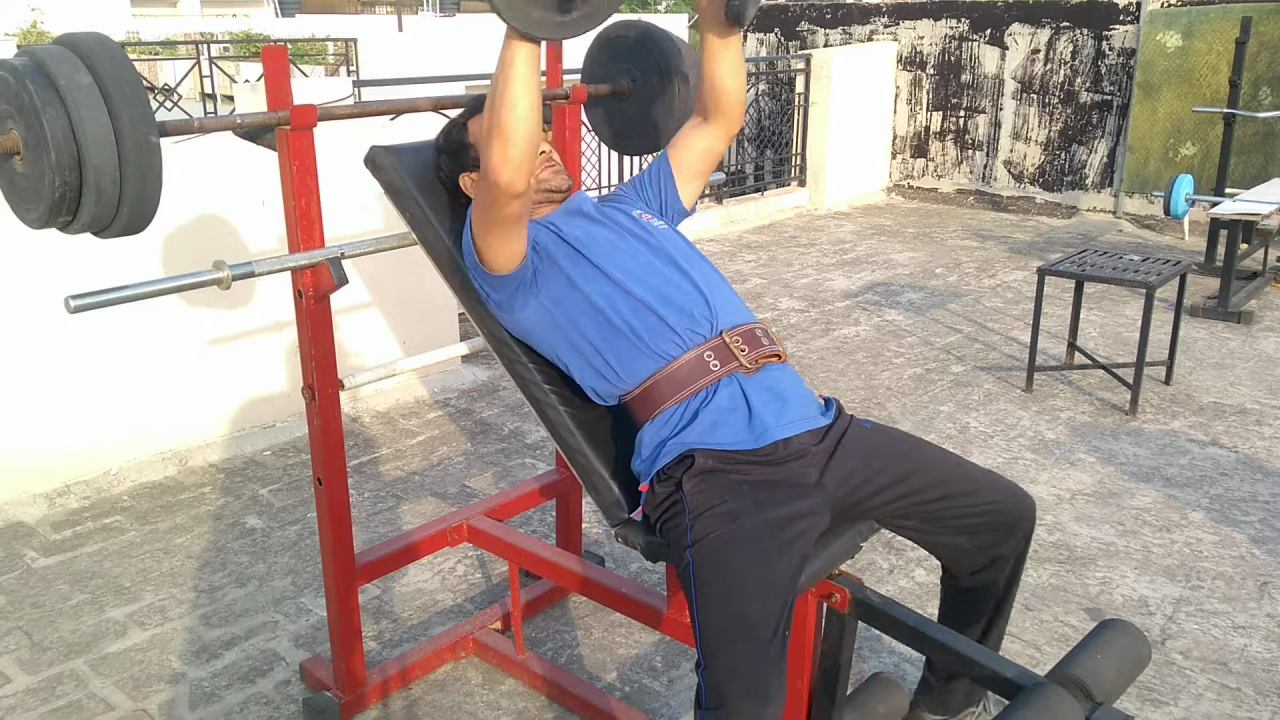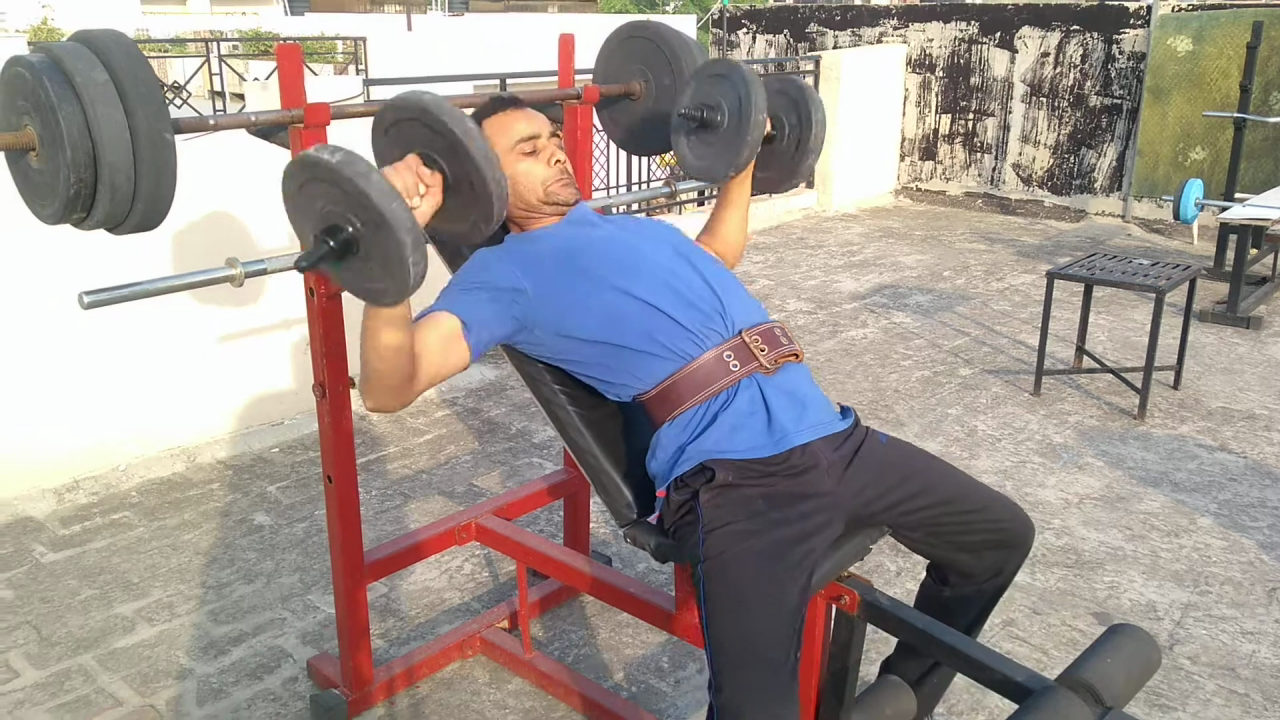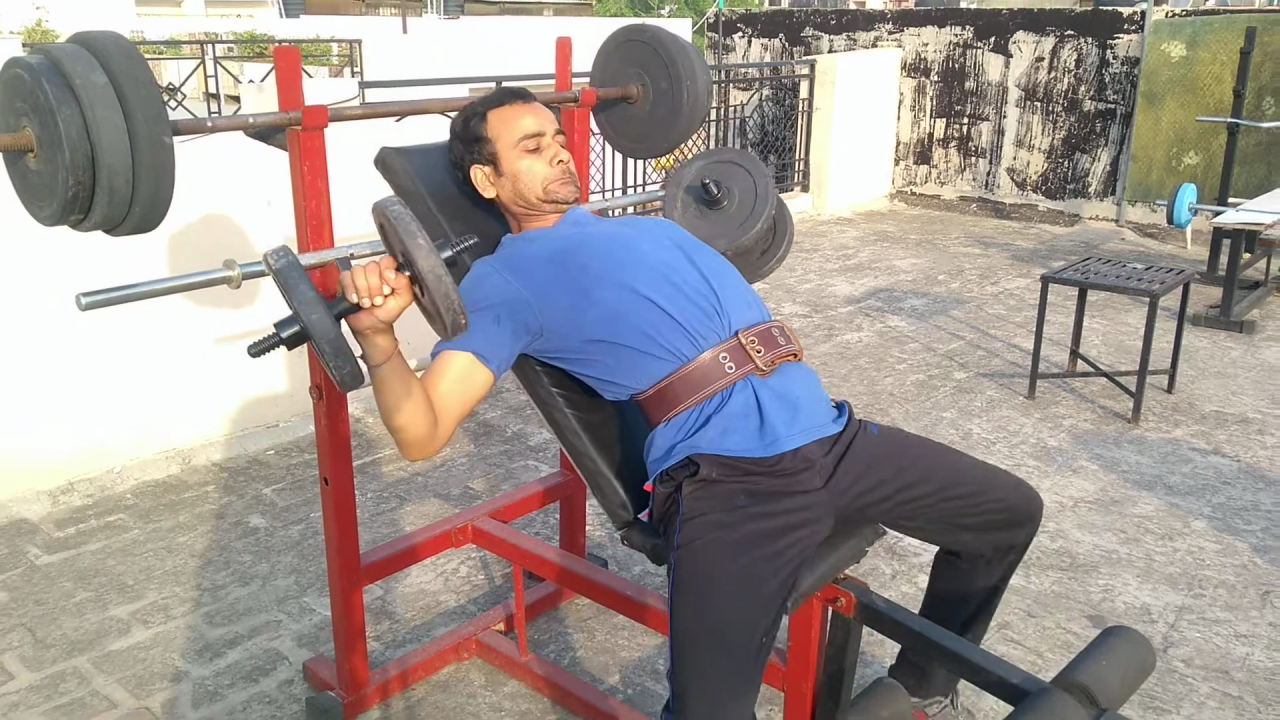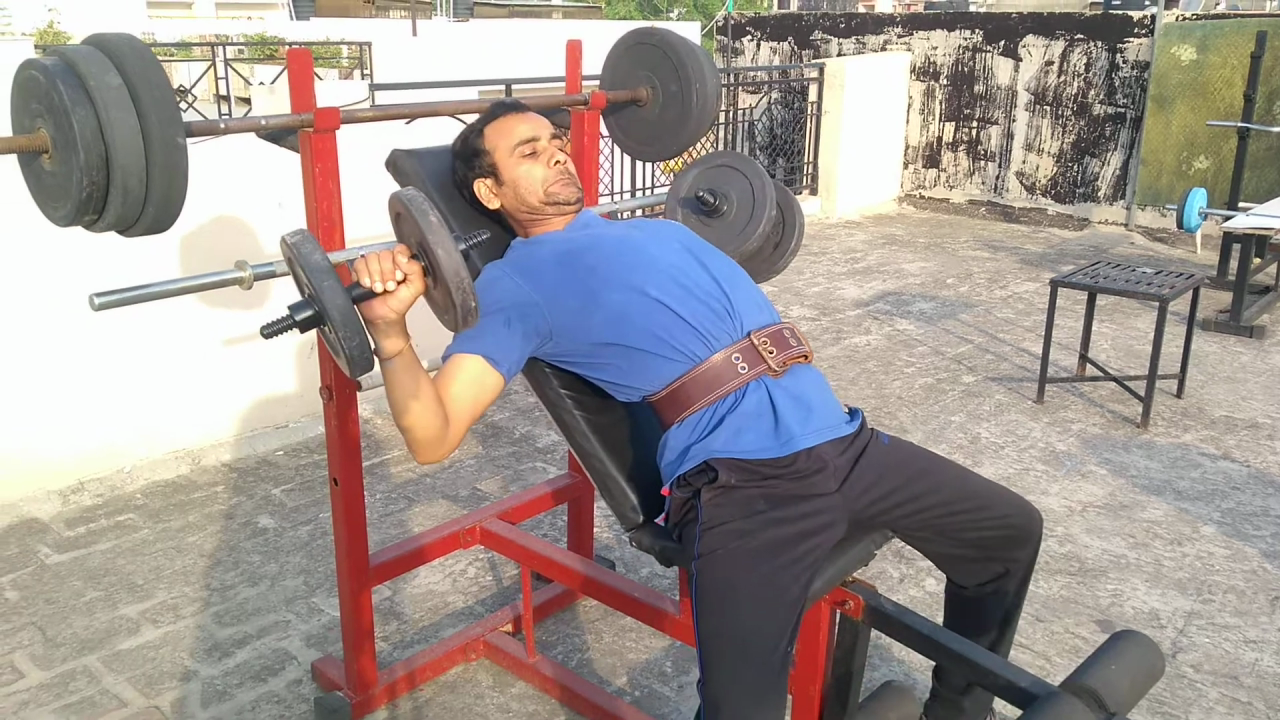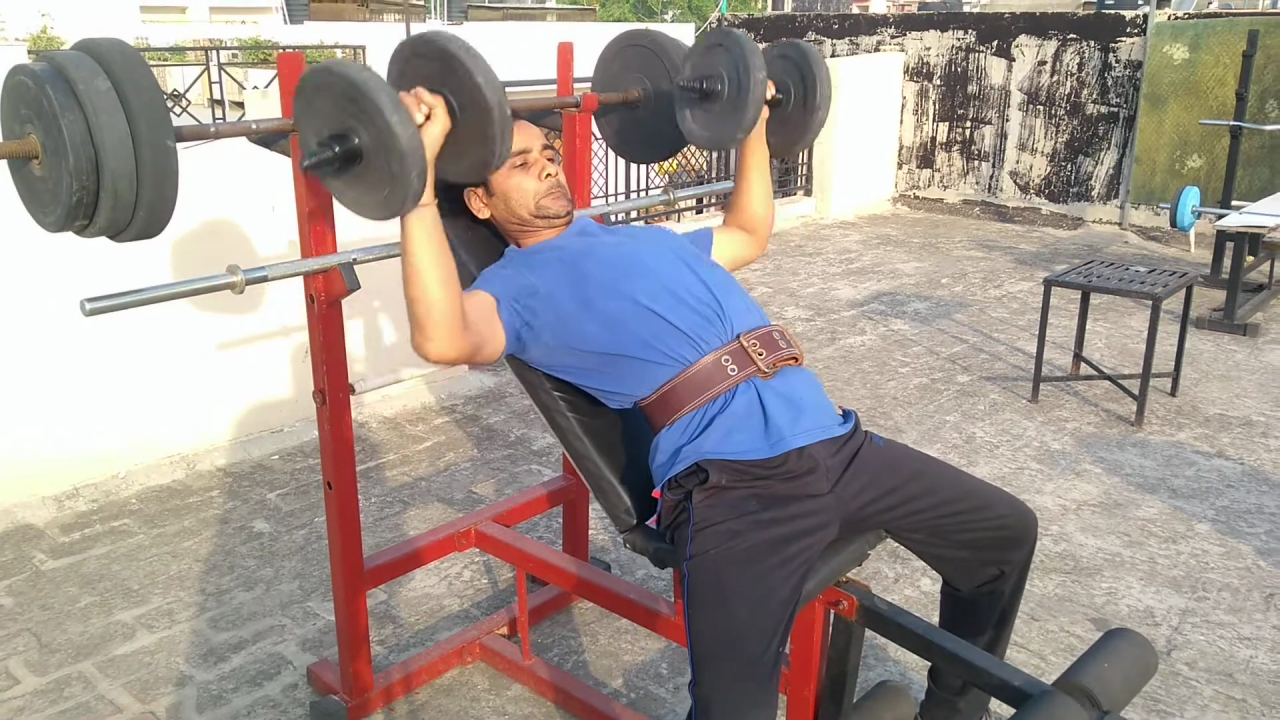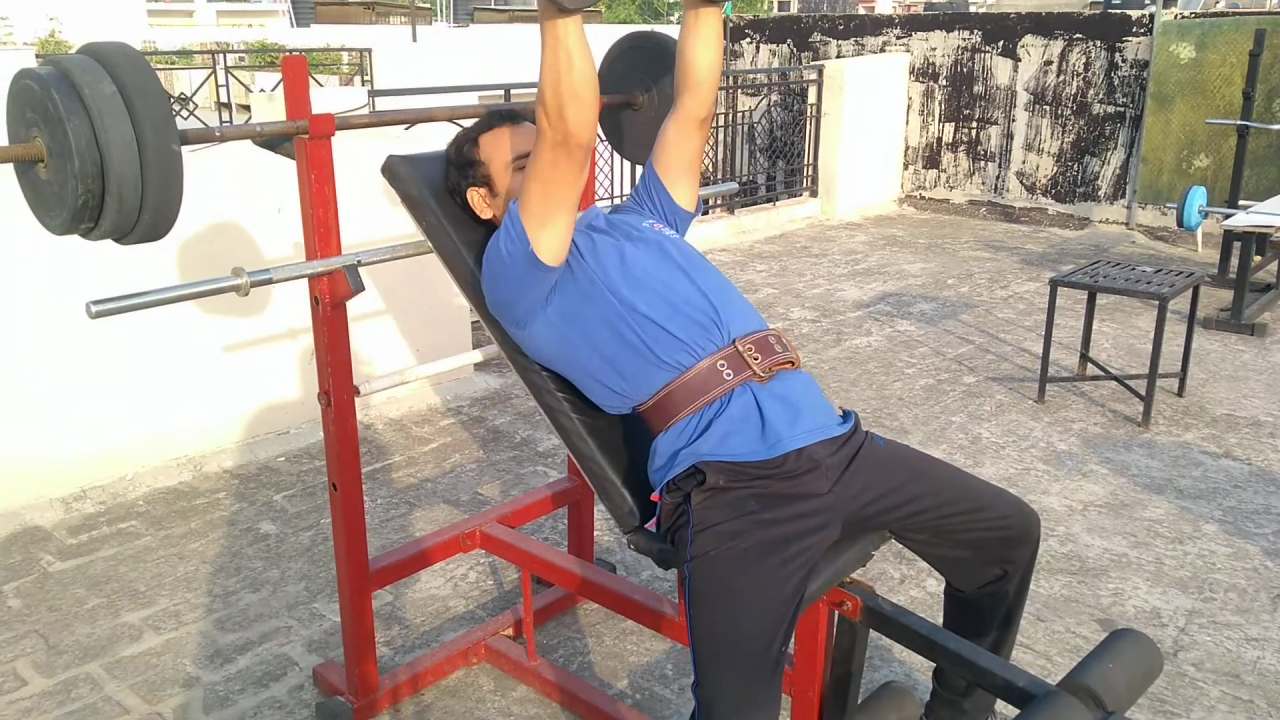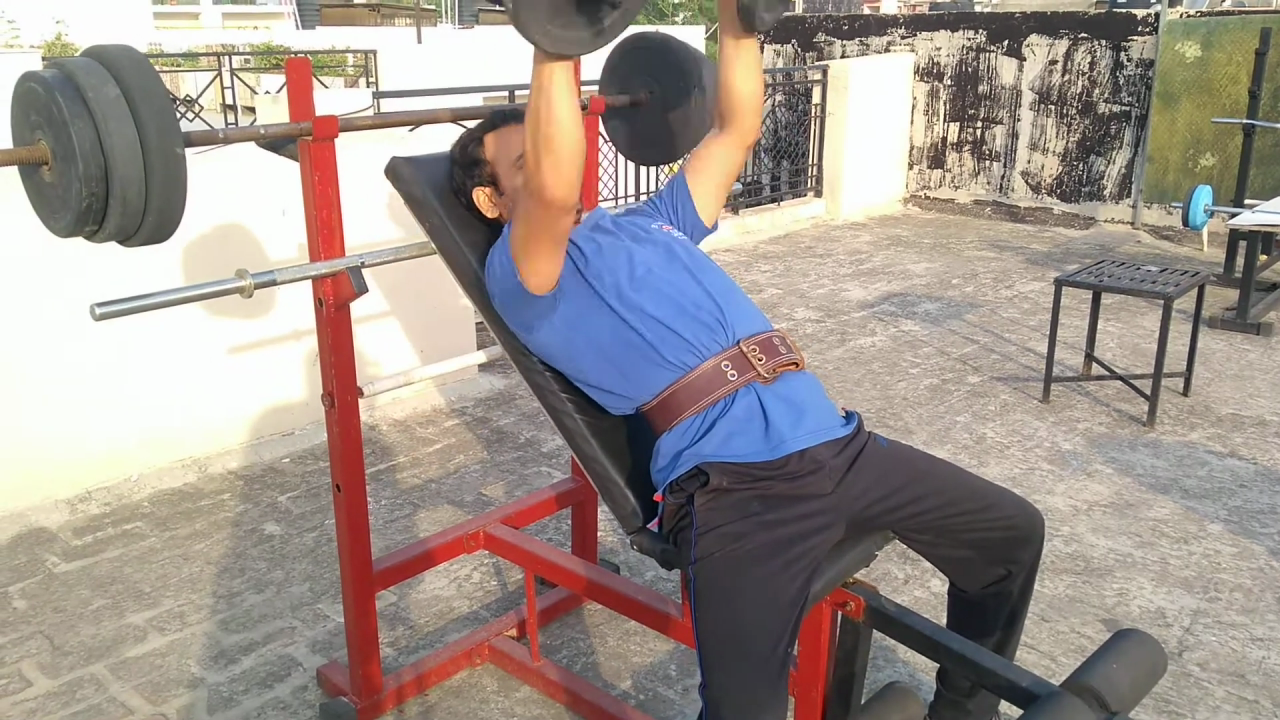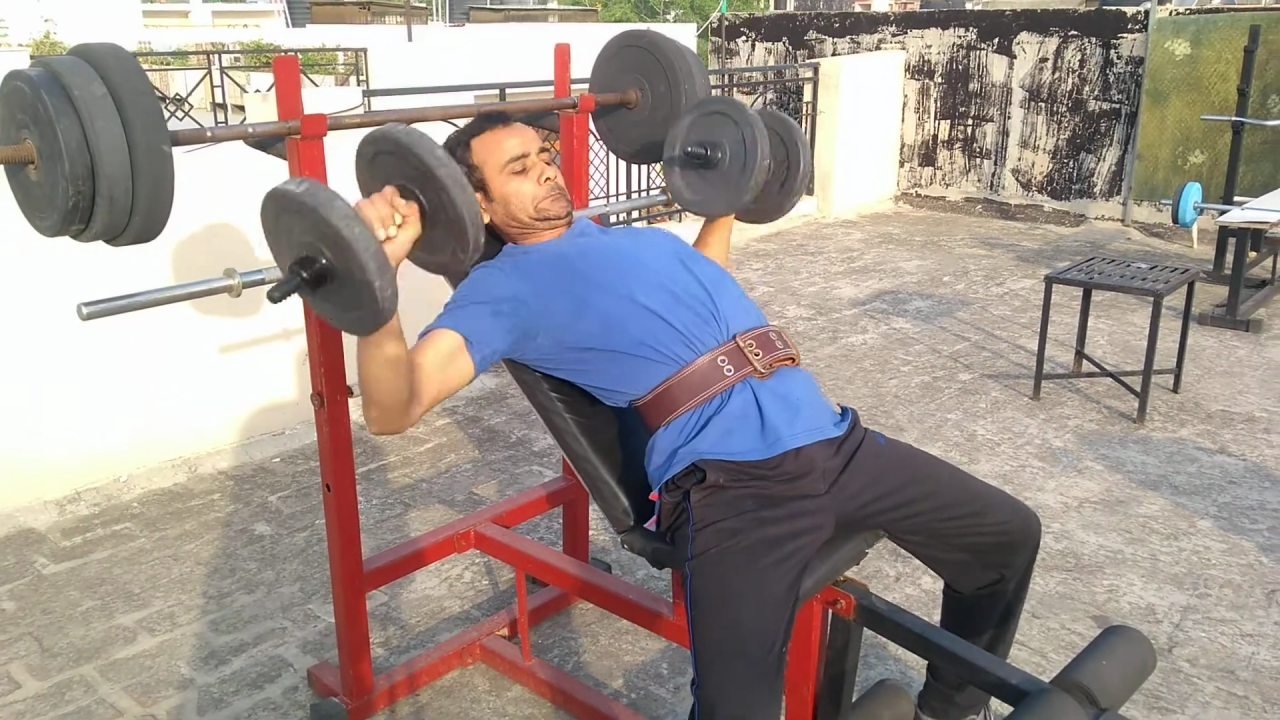
dt=0.4s
person 1, frame 1
left shoulder: (629, 208)
right shoulder: (509, 257)
left elbow: (719, 120)
right elbow: (511, 180)
left hip: (814, 427)
right hip: (717, 472)
left knee: (1004, 515)
person 1, frame 2
left shoulder: (630, 224)
right shoulder: (505, 270)
left elbow: (719, 252)
right elbow: (387, 386)
left wrist: (742, 165)
left hip: (828, 434)
right hip: (730, 477)
left knee: (1003, 535)
person 1, frame 3
left shoulder: (640, 225)
right shoulder: (504, 278)
right elbow: (424, 432)
right wrist: (376, 333)
left hip: (827, 433)
right hip: (726, 476)
left knee: (1010, 511)
person 1, frame 4
left shoulder: (648, 228)
right shoulder: (515, 282)
right elbow: (434, 435)
right wrist: (388, 325)
left hip: (840, 437)
right hip: (739, 478)
left knee: (1011, 530)
person 1, frame 5
left shoulder: (637, 238)
right shoulder: (516, 284)
left elbow: (749, 234)
right elbow: (448, 337)
left wrist: (752, 124)
right wrist: (418, 171)
left hip: (832, 440)
right hip: (732, 483)
left knee: (1006, 533)
person 1, frame 6
left shoulder: (638, 223)
right shoulder: (518, 273)
left elbow: (692, 110)
right elbow: (569, 132)
left hip: (829, 438)
right hip: (732, 484)
left knee: (1009, 531)
person 1, frame 7
left shoulder: (646, 225)
right shoulder: (522, 271)
left elbow: (736, 131)
right elbow: (557, 189)
left hip: (832, 439)
right hip: (735, 485)
left knee: (1013, 531)
person 1, frame 8
left shoulder: (627, 234)
right shoulder: (506, 285)
right elbow: (394, 406)
left hip: (828, 438)
right hip: (727, 481)
left knee: (1009, 533)
